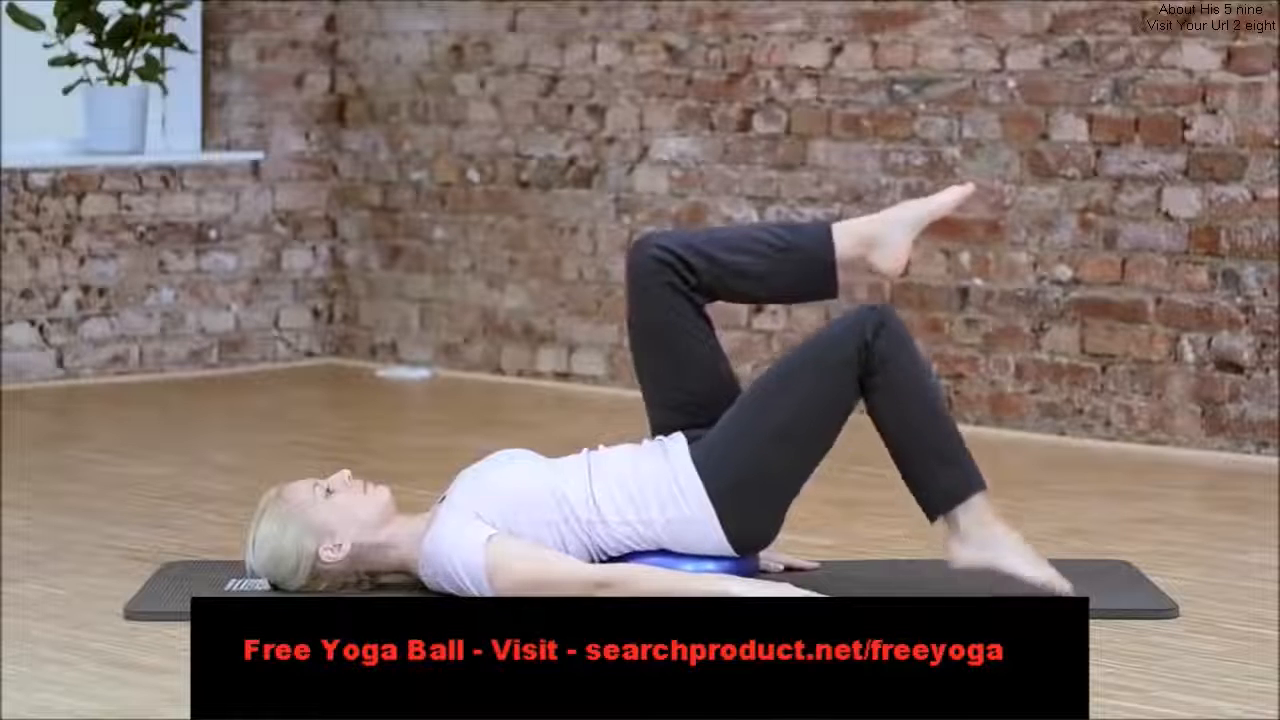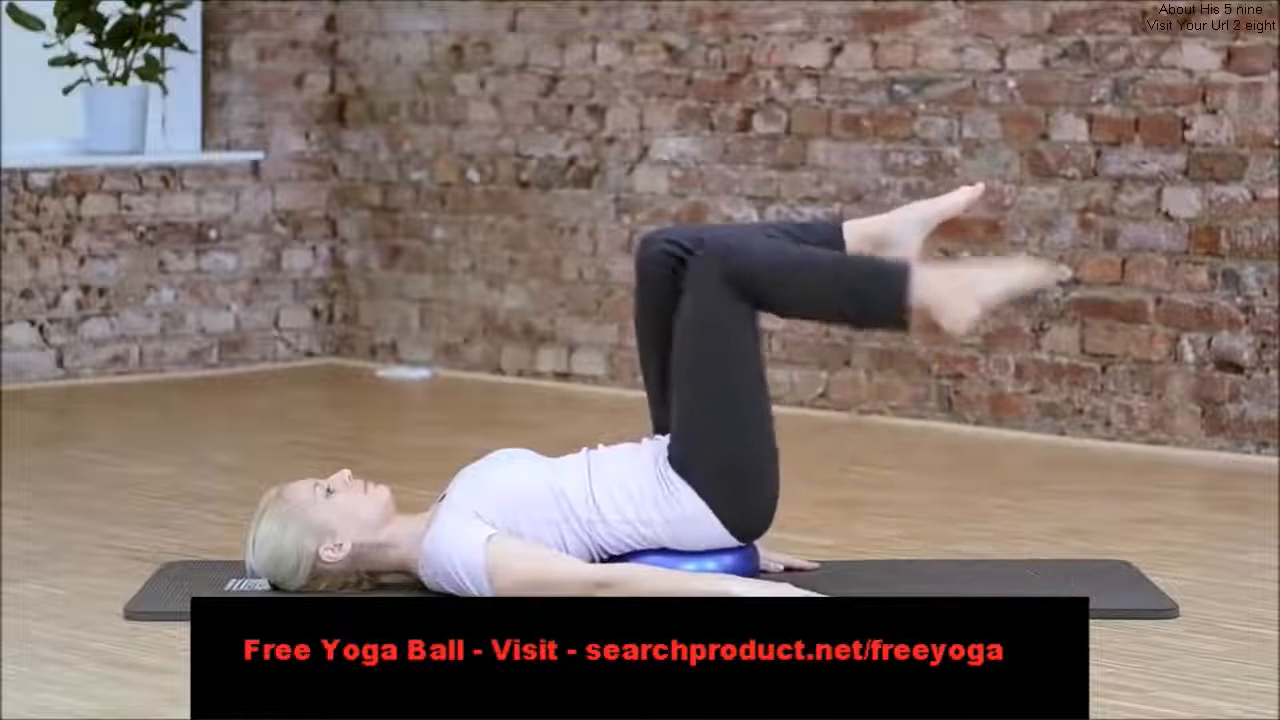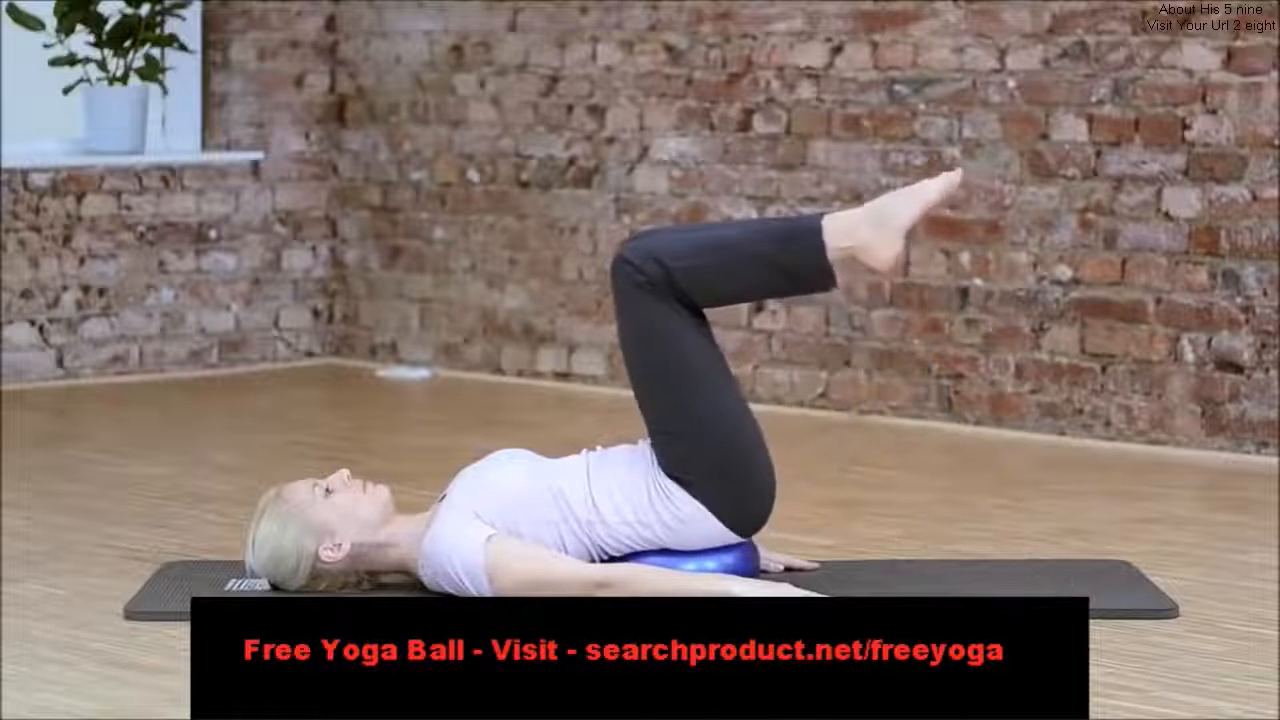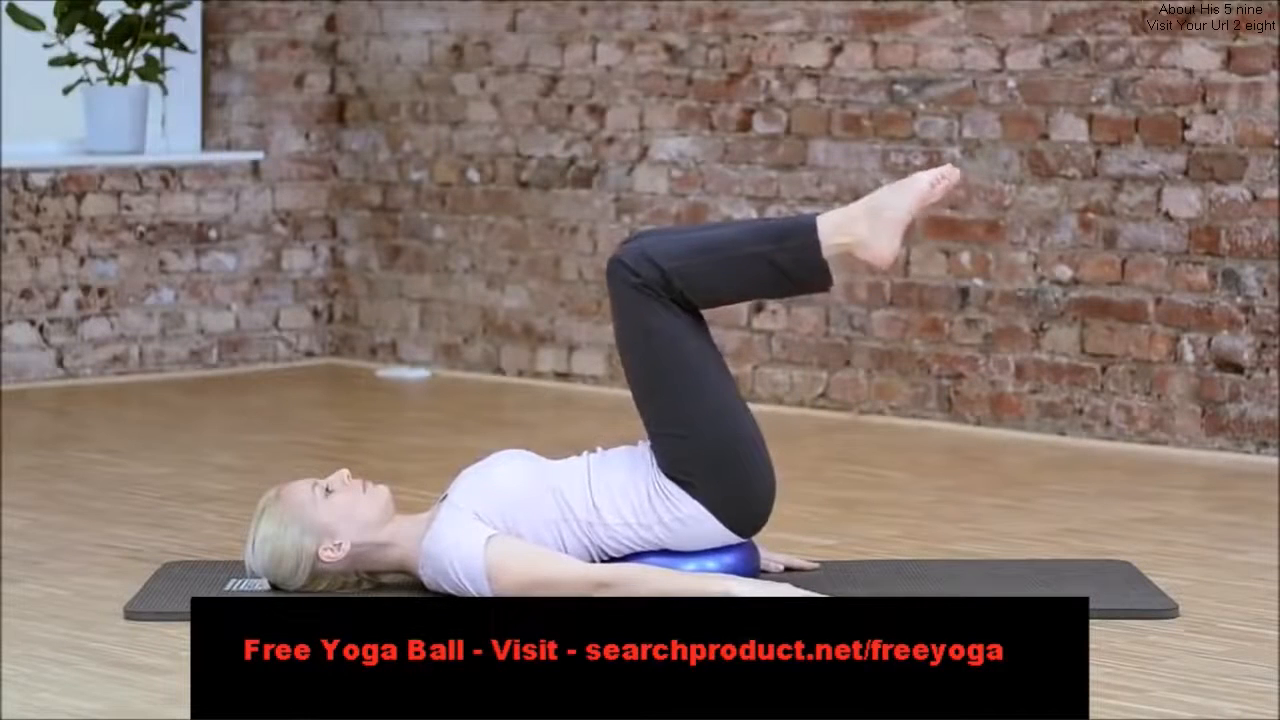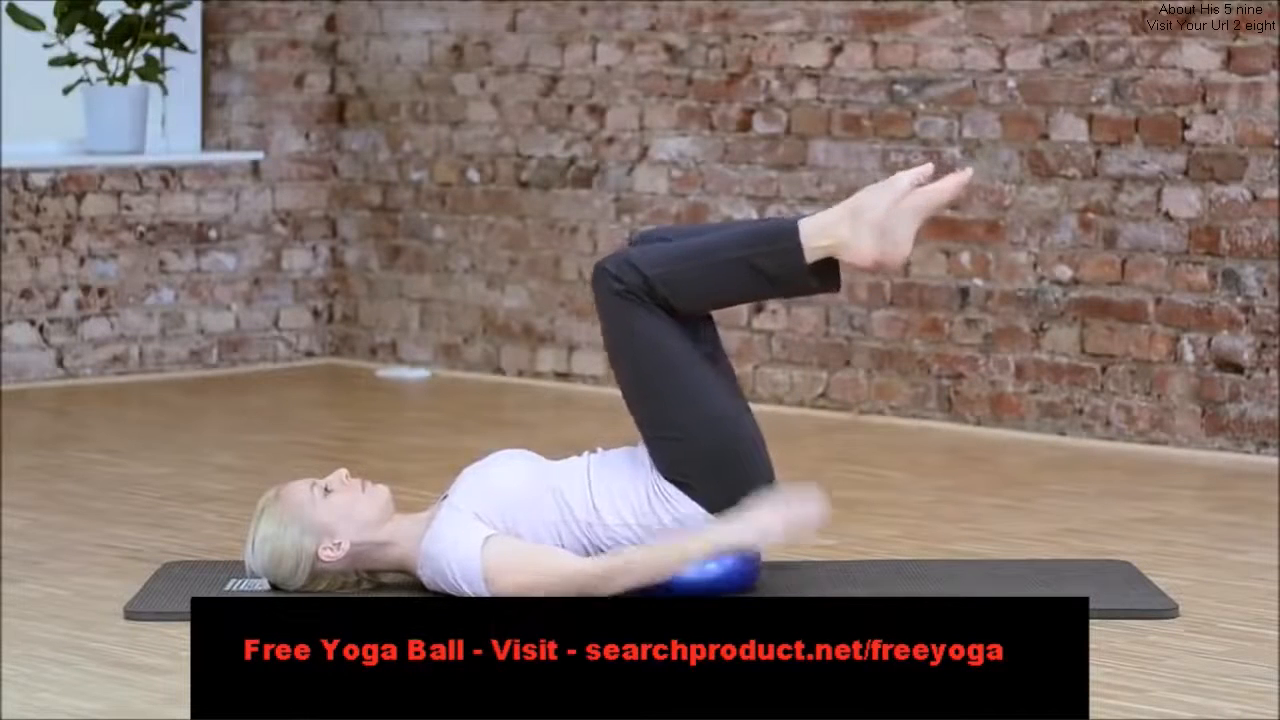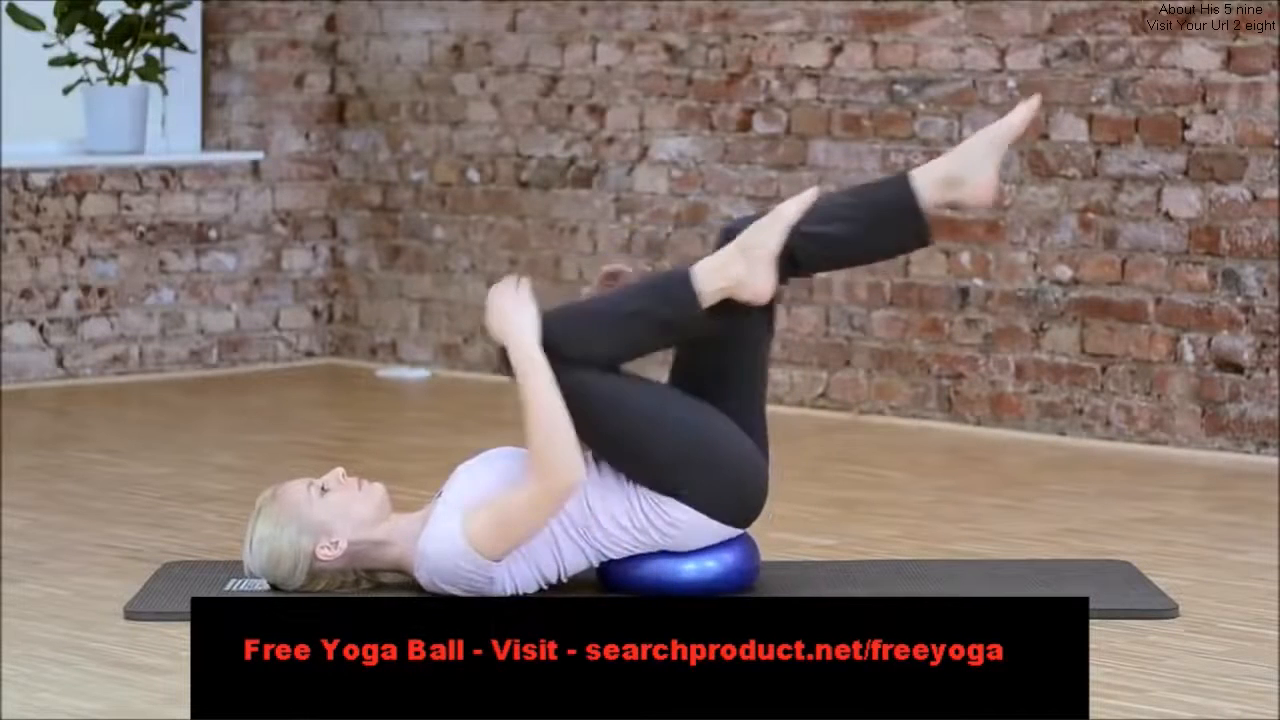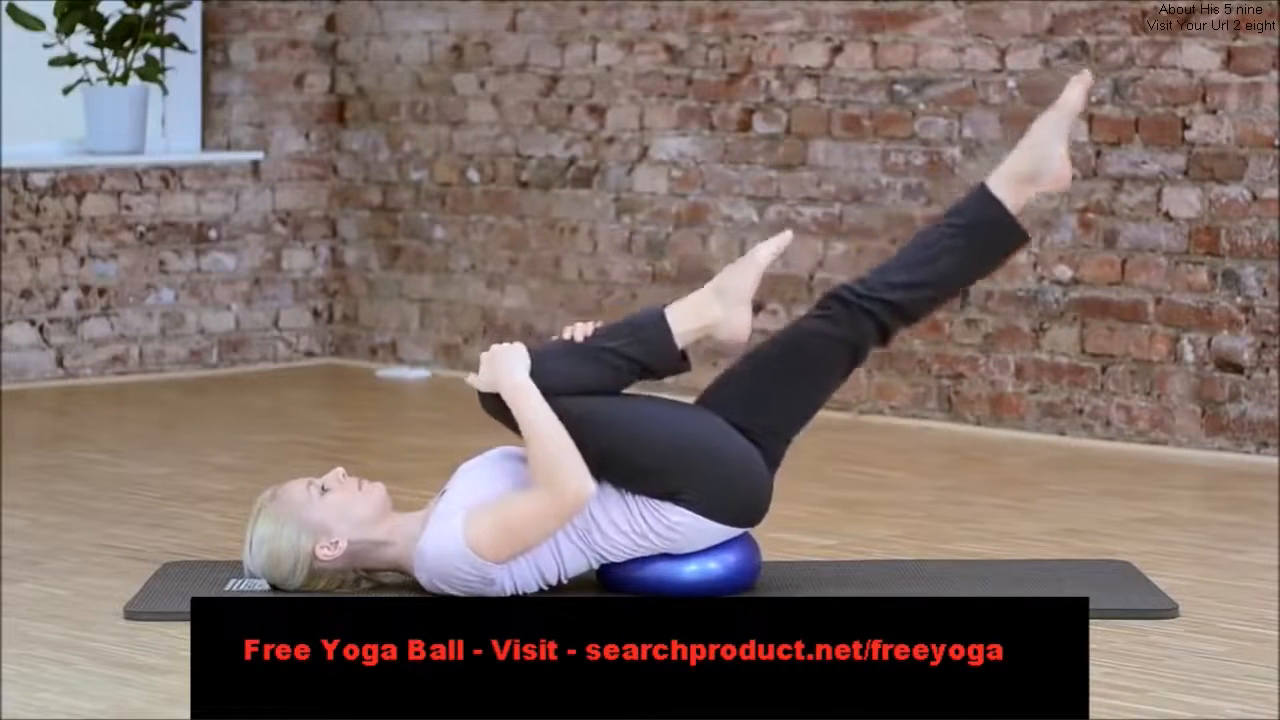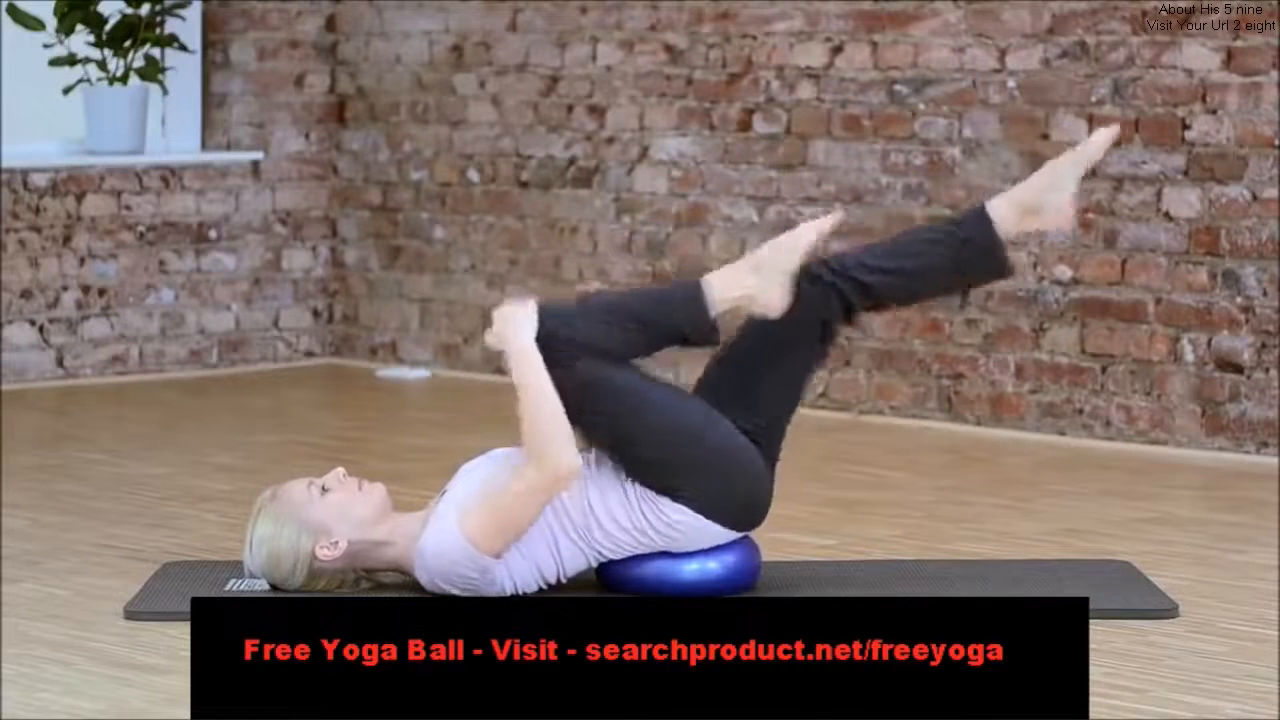
dt=0.5s
person 1, frame 1
left shoulder: (450, 517)
right shoulder: (449, 554)
right elbow: (599, 583)
right wrist: (750, 591)
left hip: (685, 465)
right hip: (717, 492)
left knee: (658, 260)
right knee: (866, 330)
left ankle: (862, 238)
right ankle: (972, 527)
person 1, frame 2
left shoulder: (452, 515)
right shoulder: (447, 553)
right elbow: (599, 582)
right wrist: (749, 592)
left hip: (682, 476)
right hip: (710, 492)
left knee: (668, 255)
right knee: (719, 266)
left ankle: (878, 240)
right ankle: (935, 290)
person 1, frame 3
left shoulder: (450, 515)
right shoulder: (446, 552)
right elbow: (597, 582)
right wrist: (745, 590)
left hip: (693, 493)
right hip: (713, 493)
left knee: (647, 265)
right knee: (641, 270)
left ankle: (853, 230)
right ankle: (852, 234)
person 1, frame 4
left shoulder: (450, 517)
right shoulder: (448, 552)
right elbow: (600, 583)
right wrist: (743, 589)
left hip: (688, 493)
right hip: (710, 494)
left knee: (646, 263)
right knee: (639, 272)
left ankle: (846, 234)
right ankle: (846, 230)
person 1, frame 5
left shoulder: (447, 521)
right shoulder: (450, 555)
right elbow: (598, 575)
right wrist: (738, 528)
left hip: (694, 482)
right hip: (712, 493)
left knee: (656, 255)
right knee: (624, 279)
left ankle: (840, 238)
right ankle: (831, 234)
person 1, frame 6
left shoulder: (444, 519)
right shoulder: (449, 553)
right elbow: (560, 476)
right wrist: (522, 342)
left hip: (692, 480)
right hip: (708, 491)
right knee: (547, 341)
left ankle: (937, 186)
right ankle: (725, 280)
person 1, frame 7
left shoulder: (444, 520)
right shoulder: (449, 556)
right elbow: (571, 493)
left wrist: (564, 369)
right wrist: (520, 386)
left hip: (707, 470)
right hip: (713, 487)
right knee: (511, 382)
left ankle: (1016, 182)
right ankle: (698, 315)
person 1, frame 8
left shoulder: (444, 523)
right shoulder: (447, 553)
right elbow: (559, 467)
left wrist: (555, 347)
right wrist: (523, 348)
left hip: (705, 477)
right hip: (711, 492)
left knee: (825, 285)
right knee: (540, 336)
left ankle: (1015, 214)
right ankle: (729, 290)
